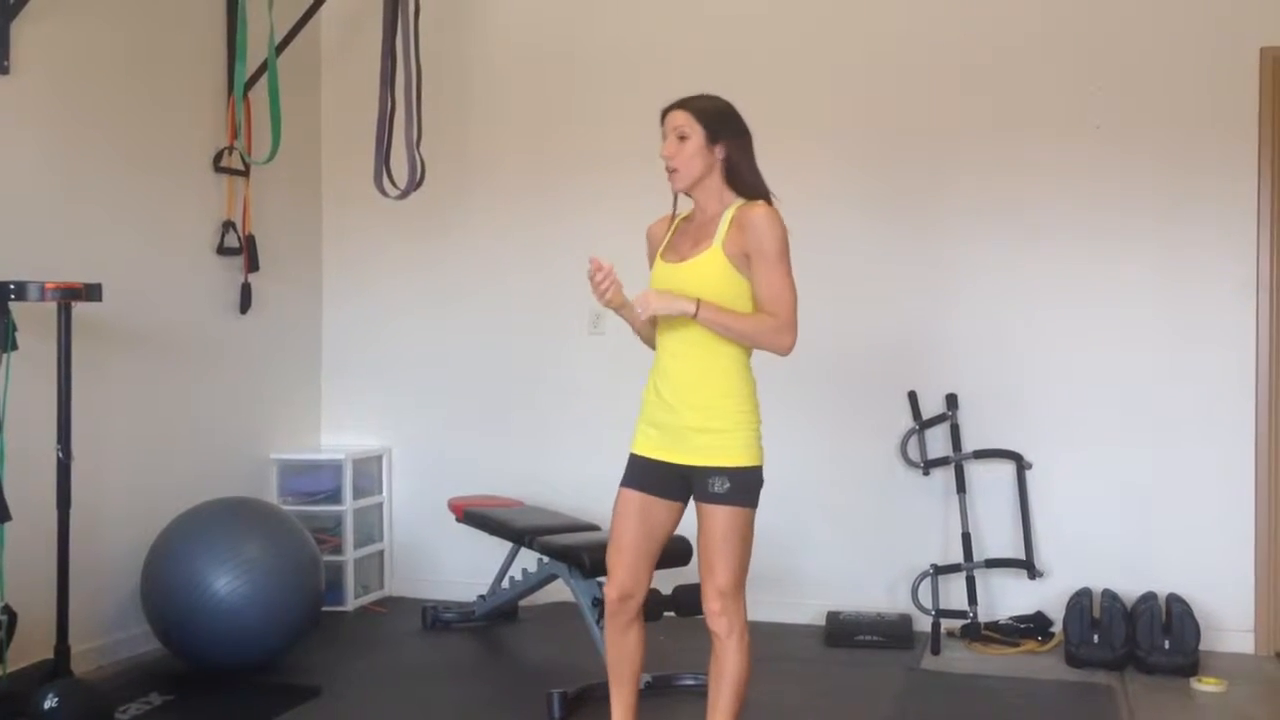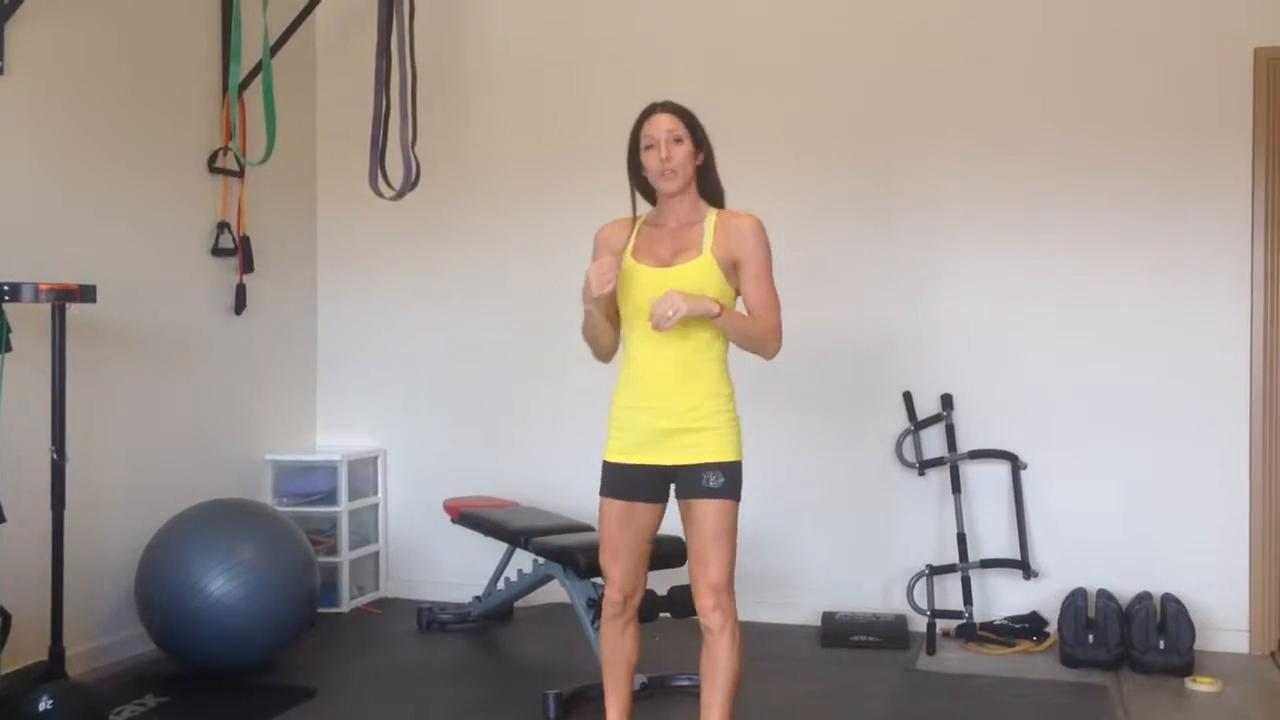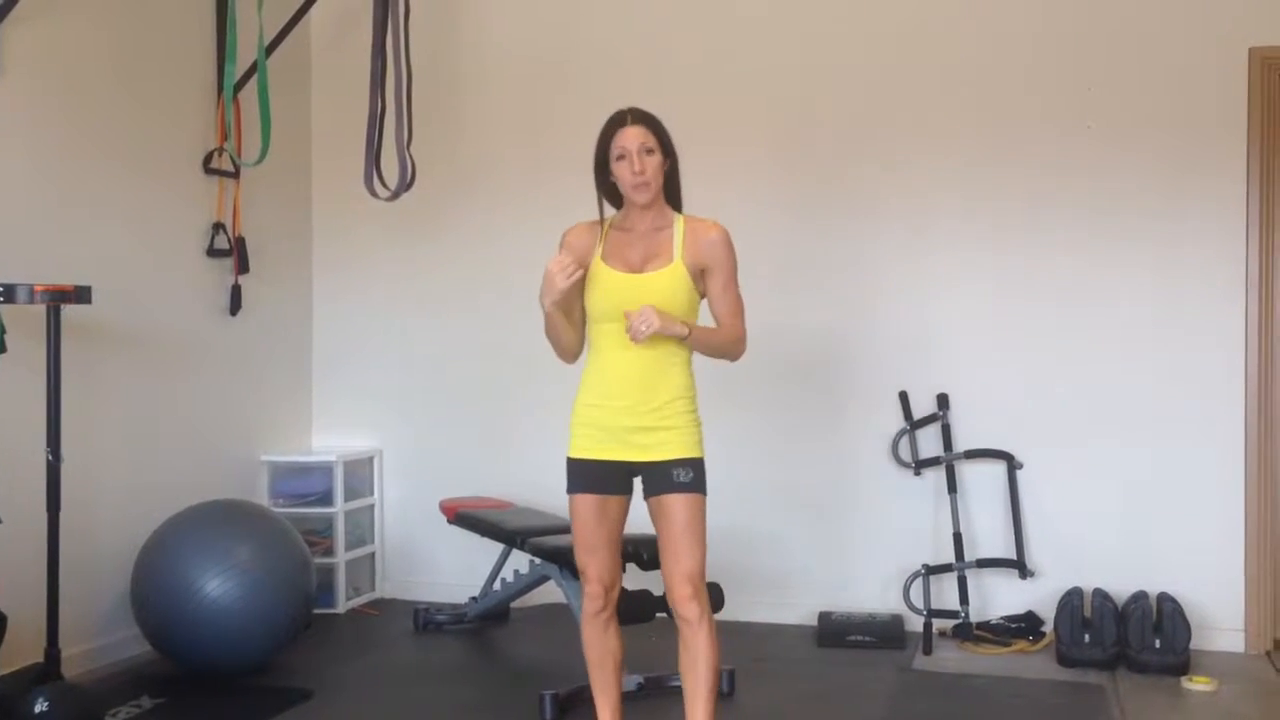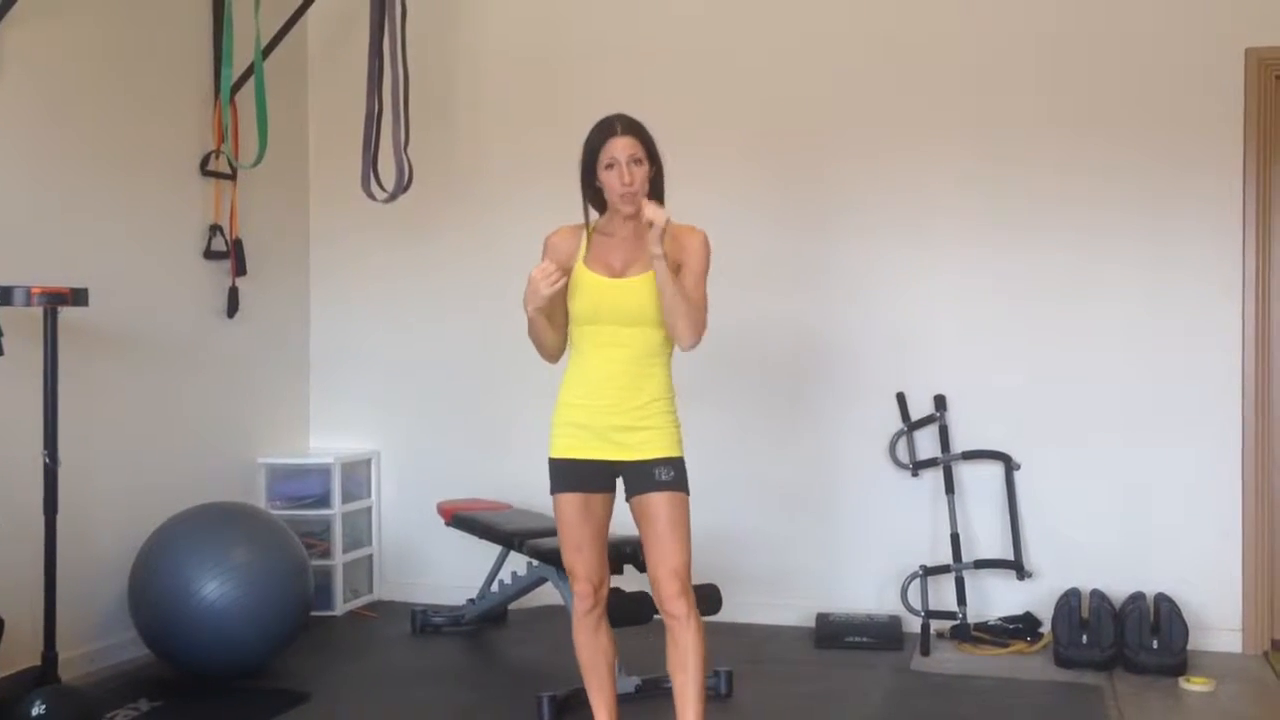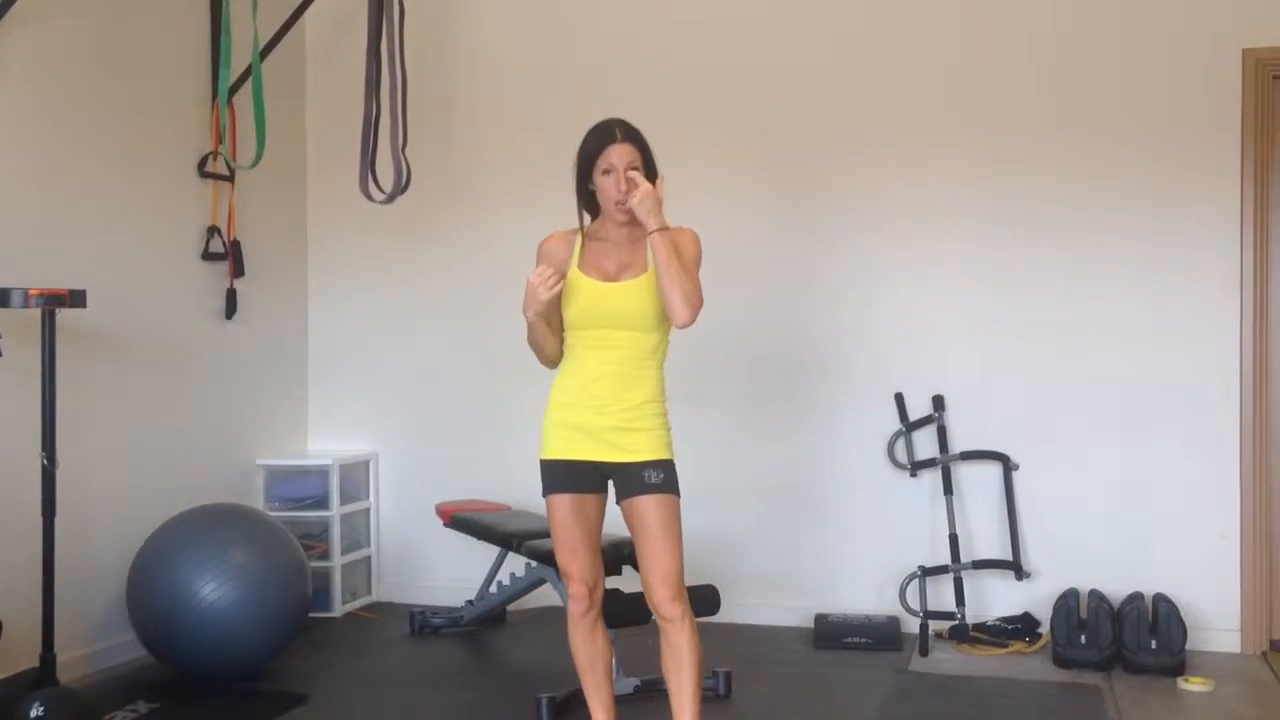
dt=0.3s
person 1, frame 1
left shoulder: (755, 221)
right shoulder: (663, 232)
left elbow: (781, 334)
left wrist: (688, 303)
right wrist: (623, 305)
left hip: (724, 440)
right hip: (657, 436)
left knee: (721, 608)
right knee: (620, 595)
person 1, frame 2
left shoulder: (737, 231)
right shoulder: (616, 237)
left elbow: (769, 339)
right elbow: (604, 349)
left wrist: (708, 307)
right wrist: (594, 304)
left hip: (705, 437)
right hip: (631, 437)
left knee: (713, 604)
right knee: (619, 596)
person 1, frame 3
left shoulder: (705, 239)
right shoulder: (582, 240)
left elbow: (734, 343)
right elbow: (568, 350)
left wrist: (676, 327)
right wrist: (551, 304)
left hip: (671, 437)
right hip: (596, 435)
left knee: (688, 598)
right knee: (598, 593)
person 1, frame 4
left shoulder: (685, 242)
right shoulder: (565, 243)
left elbow: (689, 335)
right elbow: (551, 350)
left wrist: (657, 250)
right wrist: (534, 309)
left hip: (652, 436)
right hip: (578, 434)
left knee: (675, 596)
right knee: (587, 593)
person 1, frame 5
left shoulder: (677, 242)
right shoulder: (559, 248)
left elbow: (685, 312)
right elbow: (549, 356)
left wrist: (653, 224)
right wrist: (533, 314)
left hip: (642, 440)
right hip: (569, 436)
left knee: (668, 599)
right knee: (582, 595)
